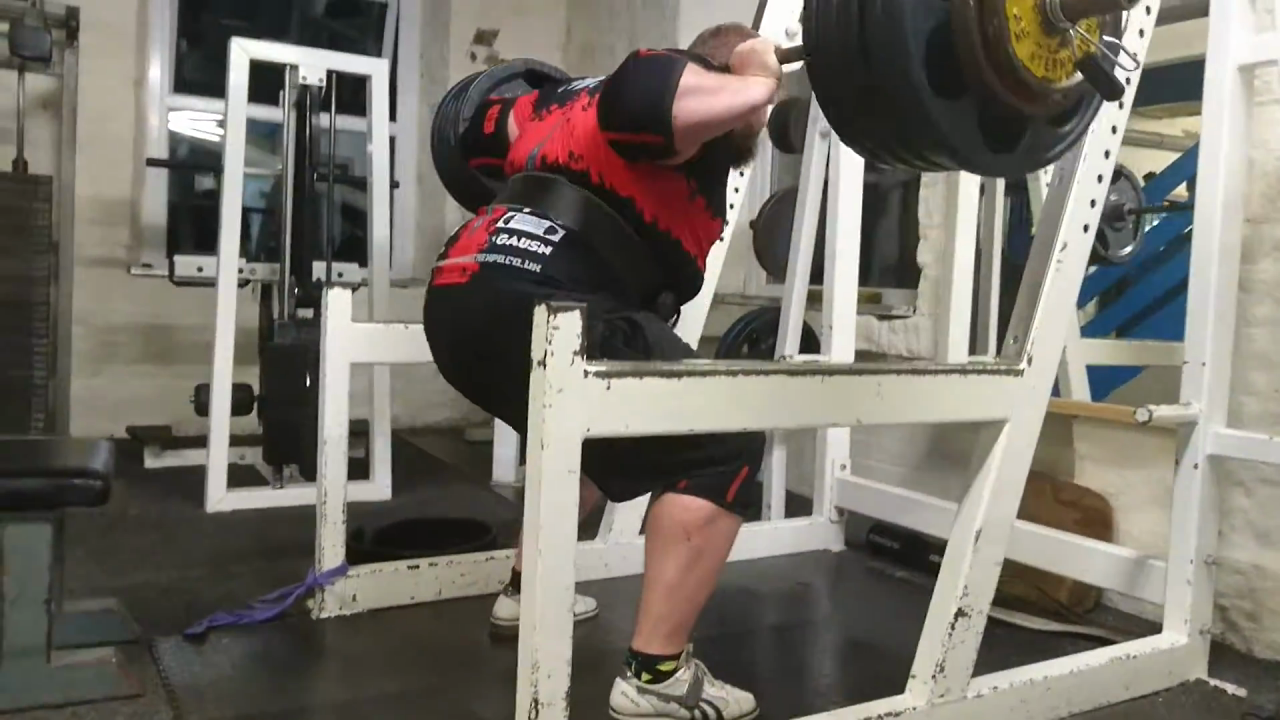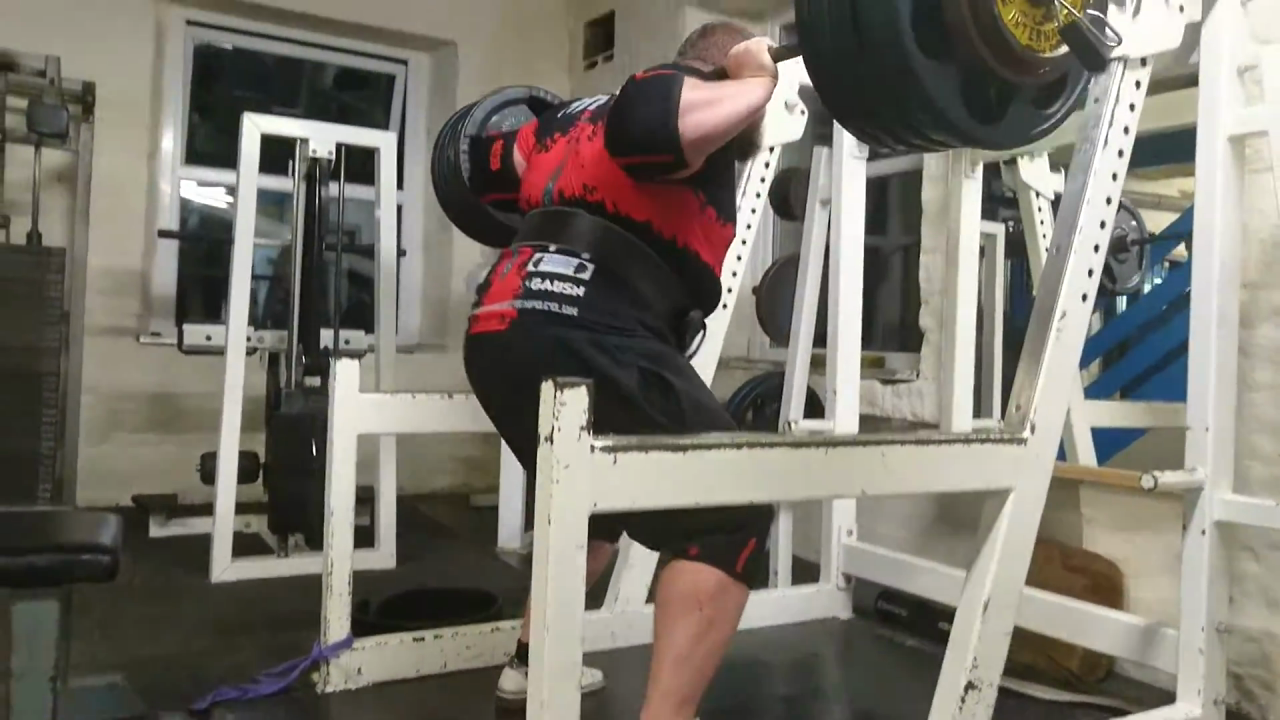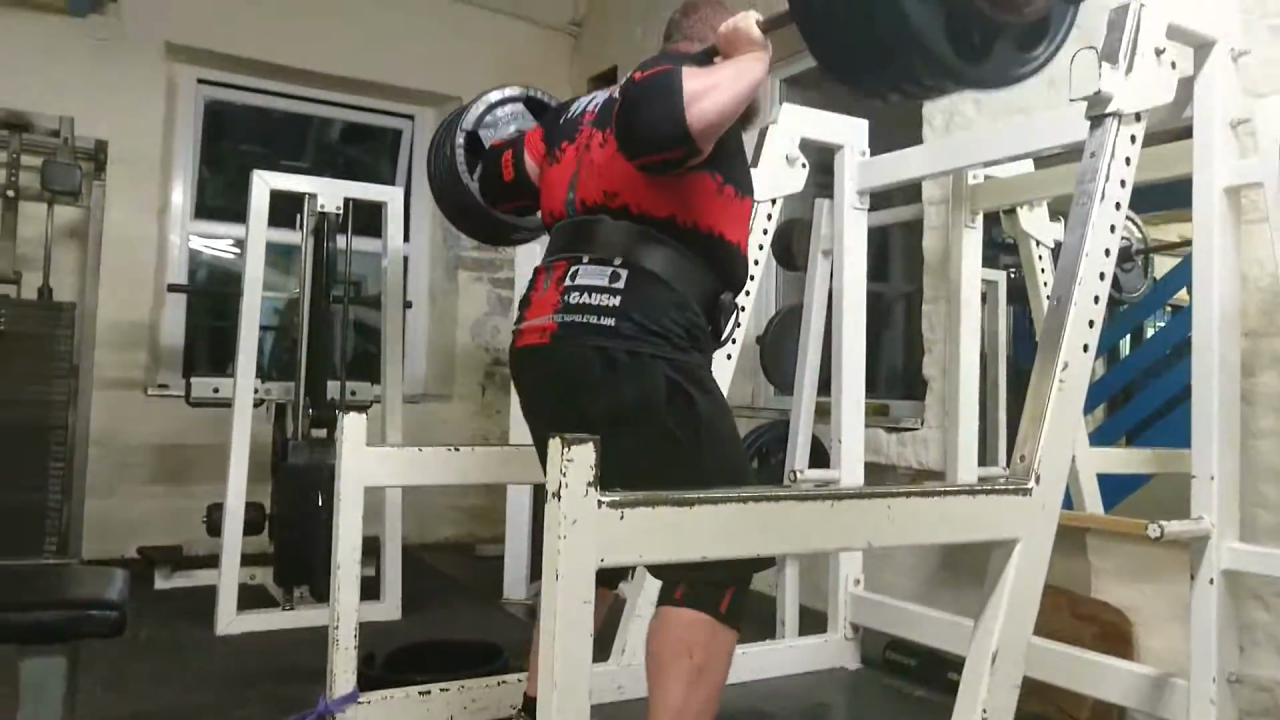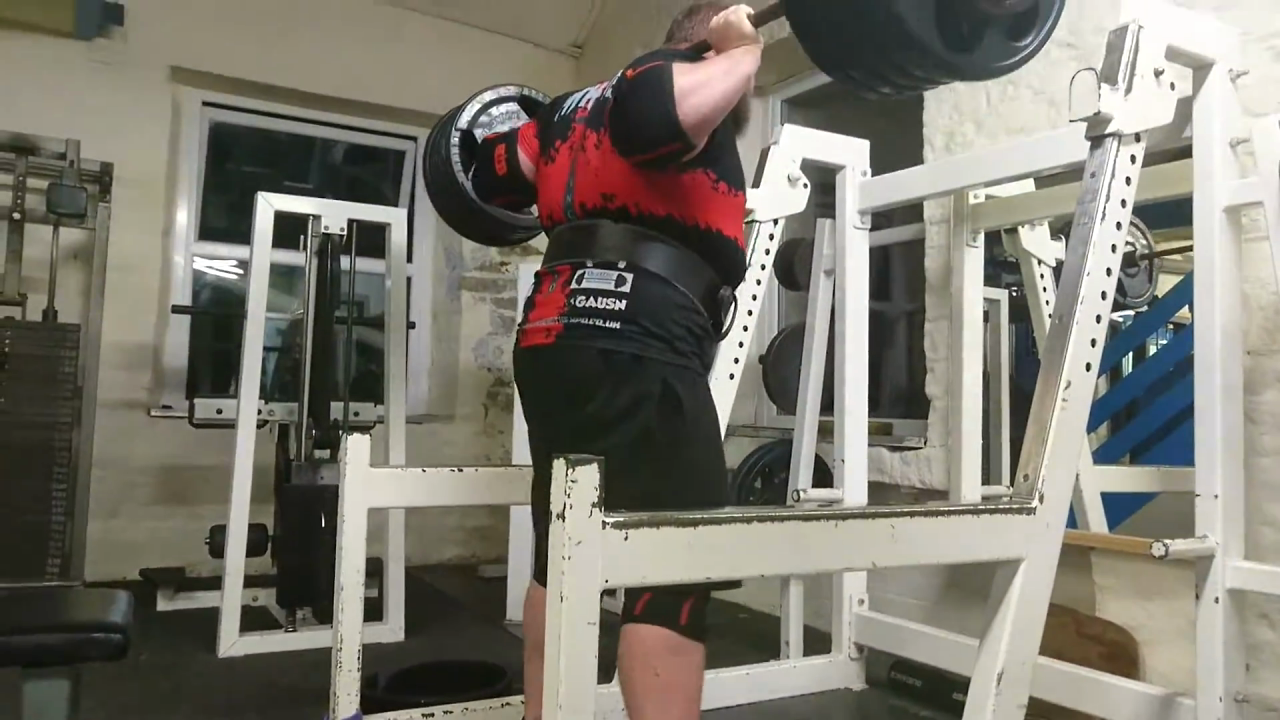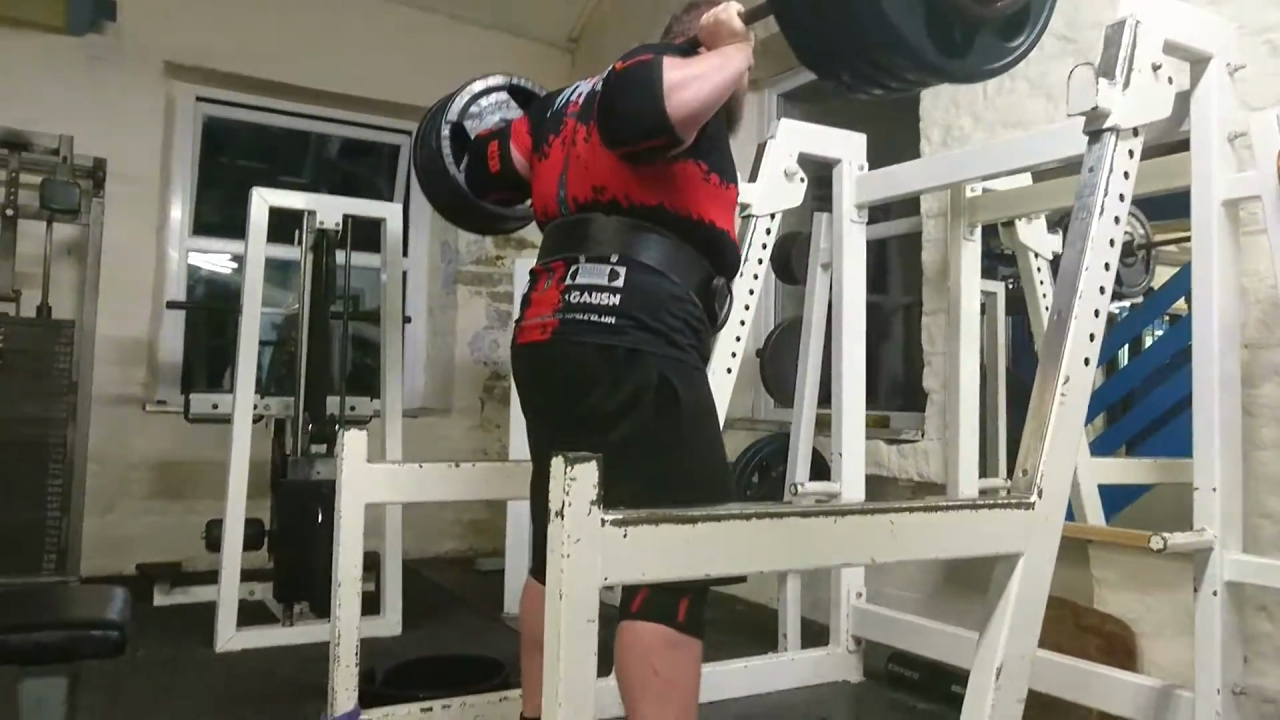
dt=0.3s
person 1, frame 1
left shoulder: (583, 92)
right shoulder: (702, 92)
left elbow: (484, 134)
right elbow: (644, 97)
right wrist: (759, 81)
left hip: (466, 296)
right hip: (531, 300)
left knee: (598, 434)
right knee: (719, 447)
left ankle: (526, 591)
person 1, frame 2
left shoulder: (590, 109)
right shoulder: (697, 95)
left elbow: (489, 169)
right elbow: (652, 120)
right wrist: (756, 82)
left hip: (505, 333)
right hip: (575, 339)
right knee: (730, 511)
left ankle: (534, 662)
person 1, frame 3
left shoulder: (590, 107)
right shoulder: (684, 81)
left elbow: (497, 178)
right elbow: (665, 122)
right wrist: (753, 59)
left hip: (551, 340)
right hip: (630, 347)
right knee: (713, 554)
person 1, frame 4
left shoulder: (583, 104)
right shoulder: (676, 74)
left elbow: (490, 171)
right elbow: (658, 116)
left hip: (558, 344)
right hip: (632, 351)
person 1, frame 5
left shoulder: (576, 96)
right shoulder: (662, 69)
left elbow: (484, 168)
right elbow: (644, 108)
left hip: (555, 336)
right hip: (630, 342)
